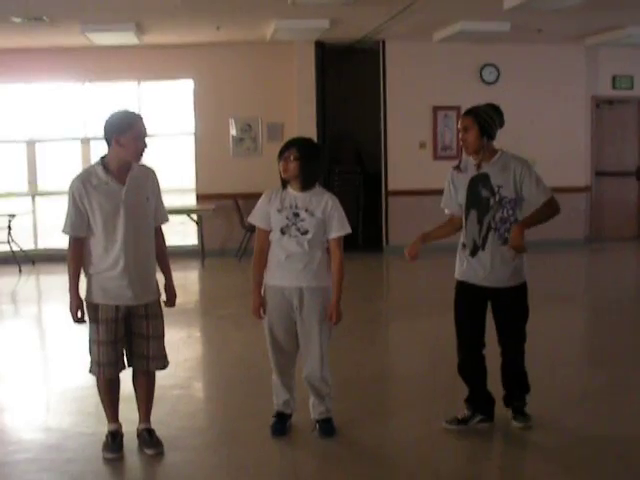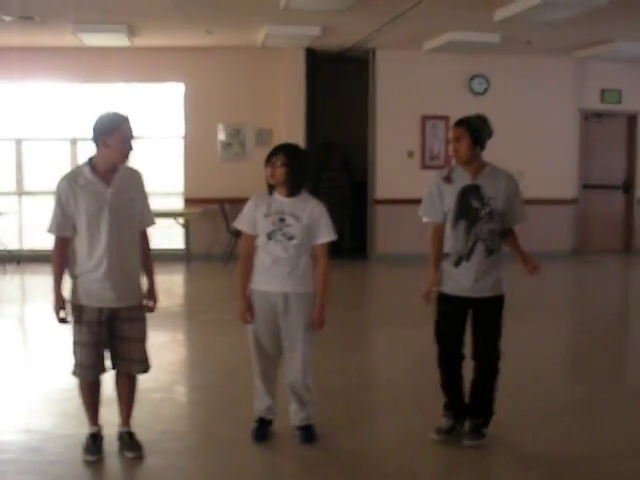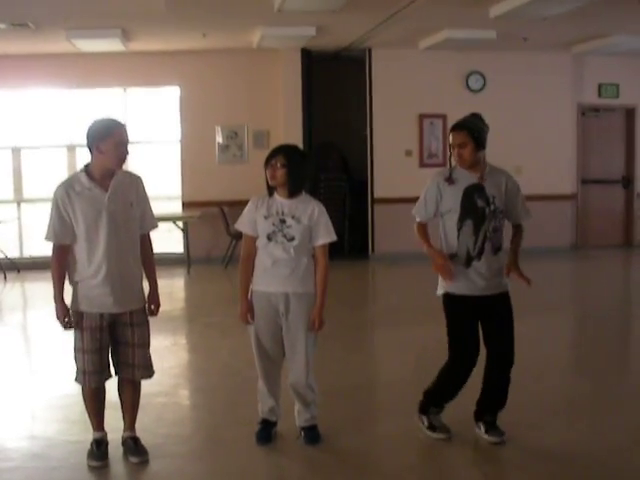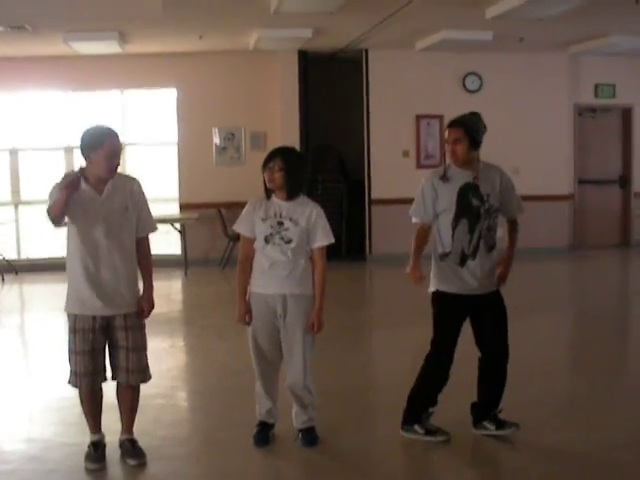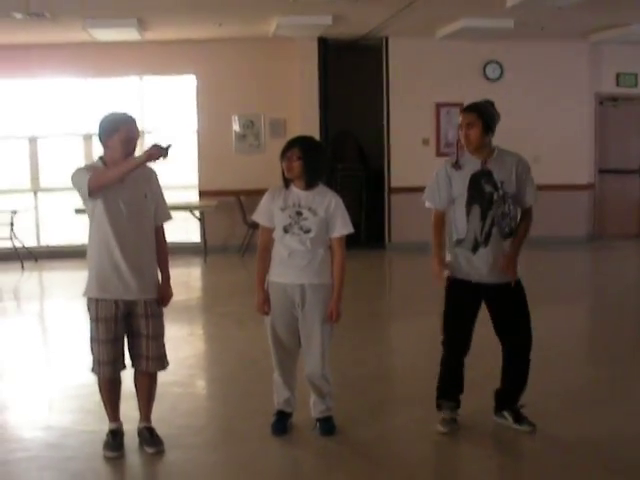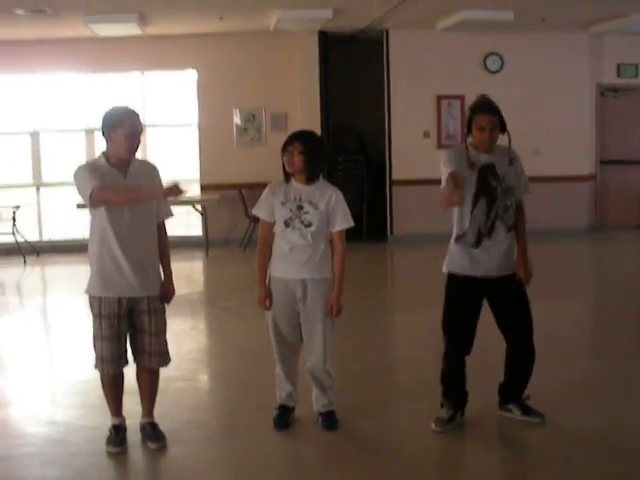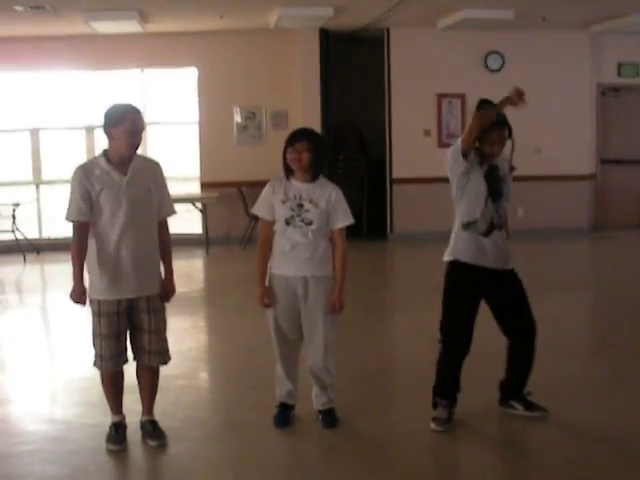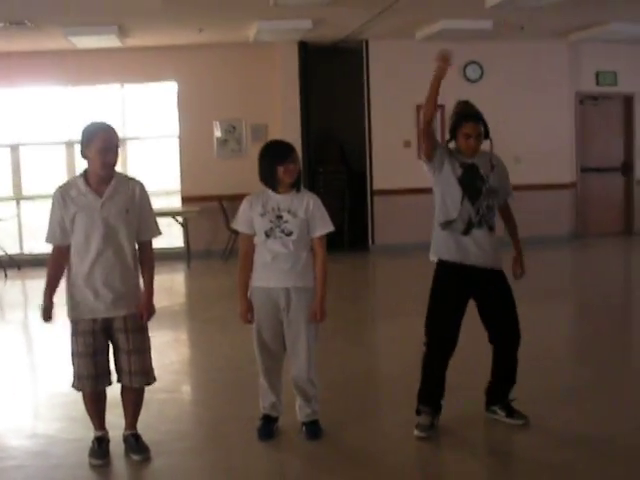
dt=0.5s
person 1, frame 1
left shoulder: (147, 178)
right shoulder: (84, 184)
right elbow: (76, 242)
left wrist: (168, 279)
right wrist: (73, 292)
left hip: (145, 291)
right hip: (103, 294)
left knee: (146, 363)
right knee: (106, 366)
left ankle: (145, 426)
right ankle: (113, 429)
person 1, frame 2
left shoulder: (134, 181)
right shoulder: (71, 184)
left elbow: (141, 236)
right elbow: (62, 242)
left wrist: (150, 282)
right wrist: (58, 291)
left hip: (128, 293)
right hip: (88, 294)
left knee: (128, 365)
right knee: (88, 367)
left ankle: (125, 429)
right ankle: (94, 431)
person 1, frame 3
left shoulder: (133, 185)
right shoulder: (67, 191)
left elbow: (144, 240)
right elbow: (60, 250)
left wrist: (154, 287)
right wrist: (59, 300)
left hip: (131, 299)
right hip: (89, 301)
left knee: (132, 371)
right knee: (91, 375)
left ankle: (130, 435)
right ankle: (98, 437)
person 1, frame 4
left shoulder: (131, 188)
right shoulder: (67, 191)
left elbow: (141, 241)
right elbow: (54, 216)
left wrist: (148, 289)
right wrist: (68, 191)
left hip: (126, 299)
right hip: (84, 302)
left knee: (130, 373)
right knee: (87, 376)
left ankle: (127, 437)
right ankle: (96, 439)
person 1, frame 5
left shoulder: (147, 177)
right shoulder: (85, 175)
left elbow: (157, 230)
right elbow: (102, 182)
left wrist: (165, 278)
right wrist: (140, 159)
left hip: (145, 286)
right hip: (105, 287)
left knee: (148, 361)
right knee: (106, 364)
left ankle: (146, 425)
right ankle: (114, 428)
person 1, frame 6
left shoulder: (149, 172)
right shoulder: (88, 173)
left elbow: (159, 228)
right elbow: (103, 197)
left wrist: (167, 275)
right wrist: (156, 194)
left hip: (147, 282)
right hip: (107, 285)
left knee: (150, 356)
right knee: (110, 360)
left ankle: (148, 420)
right ankle: (117, 423)
person 1, frame 7
left shoulder: (152, 170)
right shoulder: (86, 175)
left elbow: (161, 226)
right elbow: (80, 231)
left wrist: (168, 273)
right wrist: (78, 280)
left hip: (147, 282)
right hip: (107, 285)
left knee: (151, 355)
right knee: (109, 359)
left ankle: (148, 418)
right ankle: (117, 421)
person 1, frame 8
left shoulder: (134, 191)
right shoulder: (65, 196)
left elbow: (144, 248)
right elbow: (60, 251)
left wrist: (148, 295)
right wrist: (48, 295)
left hip: (128, 301)
right hip: (85, 304)
left knee: (136, 374)
right knee: (89, 378)
left ankle: (131, 432)
right ankle: (100, 435)
person 2, frame 1
left shoulder: (516, 167)
right shoulder: (459, 173)
left elbow: (551, 206)
right elbow: (456, 222)
left wrist: (521, 225)
right wrist: (422, 238)
left hip: (508, 276)
right hip: (469, 276)
left knee: (512, 345)
right knee: (468, 347)
left ankle: (516, 402)
right ankle: (479, 407)
person 2, frame 2
left shoulder: (504, 182)
right shoulder: (443, 182)
left elbow: (506, 229)
right elbow: (438, 231)
left wrist: (520, 254)
right wrist: (433, 273)
left hip: (489, 287)
right hip: (450, 286)
left knee: (486, 357)
right knee: (448, 354)
left ankle: (478, 419)
right ankle: (454, 413)
person 2, frame 3
left shoulder: (503, 181)
right shoulder: (442, 182)
left elbow: (517, 224)
right elbow: (421, 224)
left wrist: (513, 259)
right wrist: (434, 253)
left hip: (495, 286)
right hip: (458, 286)
left knee: (502, 355)
right knee: (464, 355)
left ankle: (487, 416)
right ankle: (430, 407)
person 2, frame 4
left shoulder: (497, 178)
right shoulder: (436, 181)
left elbow: (512, 219)
right elbow: (423, 227)
left wrist: (509, 256)
right wrist: (415, 260)
left hip: (487, 285)
right hip: (448, 286)
left knee: (496, 353)
right knee: (441, 353)
left ankle: (485, 415)
right ankle: (414, 417)
person 2, frame 5
left shoulder: (515, 165)
right shoulder: (450, 169)
left elbow: (526, 213)
right elbow: (439, 216)
left wrist: (513, 252)
right wrist: (438, 256)
left hip: (503, 273)
right hip: (462, 273)
left knee: (519, 342)
right knee: (455, 342)
left ankle: (506, 405)
right ankle: (447, 404)
person 2, frame 6
left shoulder: (510, 159)
right shoulder: (456, 157)
left elbow: (518, 208)
right elbow: (453, 177)
left wrist: (523, 253)
right wrist: (452, 191)
left hip: (505, 268)
right hip: (463, 268)
left knee: (522, 337)
right knee: (456, 341)
left ankle: (511, 398)
right ankle: (452, 404)
person 2, frame 7
left shoulder: (502, 164)
right shoulder: (461, 155)
right elbow: (475, 125)
right wrist: (506, 102)
left hip: (500, 264)
right hip: (465, 261)
left knee: (524, 329)
right knee: (455, 338)
left ankle: (512, 394)
right ankle: (443, 402)
person 2, frame 8
left shoulder: (493, 165)
right shoulder: (440, 161)
left elbow: (504, 207)
right elbow: (424, 124)
left wrist: (517, 249)
right wrist: (438, 77)
left hip: (490, 265)
right hip: (452, 265)
left knee: (508, 335)
right knee: (439, 341)
left ankle: (498, 400)
right ankle: (427, 409)
person 3, frame 1
left shoulder: (327, 202)
right shoulder: (270, 200)
left elbow: (336, 254)
right elbow: (261, 249)
left wrist: (335, 299)
right wrist: (256, 292)
left hip: (314, 289)
right hip: (277, 288)
left knee: (316, 358)
right knee: (281, 355)
left ankle: (322, 412)
right ankle: (283, 410)
person 3, frame 2
left shoulder: (313, 209)
right shoulder: (257, 205)
left elbow: (321, 260)
right elbow: (247, 253)
left wrist: (320, 305)
right wrist: (243, 296)
left hip: (299, 295)
right hip: (262, 293)
left knee: (299, 363)
right knee: (264, 360)
left ankle: (303, 418)
right ankle: (264, 415)
person 3, frame 3
left shoulder: (313, 209)
right shoulder: (257, 206)
left elbow: (321, 260)
right elbow: (247, 255)
left wrist: (319, 305)
right wrist: (243, 298)
left hip: (300, 296)
right hip: (263, 294)
left knee: (301, 364)
right knee: (266, 361)
left ankle: (307, 420)
right ankle: (268, 417)
person 3, frame 4
left shoulder: (311, 212)
right shoulder: (255, 209)
left elbow: (319, 262)
right elbow: (245, 257)
left wrist: (318, 307)
right wrist: (241, 299)
left hip: (297, 297)
right hip: (261, 296)
left knee: (298, 367)
right knee: (264, 364)
left ankle: (305, 421)
right ankle: (265, 419)
person 3, frame 5
left shoulder: (329, 201)
right shoulder: (274, 198)
left elbow: (338, 252)
right elbow: (264, 247)
left wrist: (336, 297)
right wrist: (260, 290)
left hip: (316, 287)
right hip: (279, 286)
left knee: (316, 357)
right knee: (282, 353)
left ankle: (323, 411)
right ankle: (283, 408)
person 3, frame 6
left shoulder: (330, 195)
right shoulder: (274, 192)
left elbow: (338, 246)
right elbow: (265, 241)
left wrist: (337, 291)
right wrist: (261, 284)
left hip: (317, 281)
right hip: (281, 281)
left knee: (319, 351)
right knee: (284, 347)
left ankle: (325, 404)
right ankle: (286, 402)
person 3, frame 7
left shoulder: (330, 193)
right shoulder: (274, 190)
left elbow: (339, 244)
right elbow: (264, 240)
left wrist: (338, 288)
right wrist: (261, 282)
left hip: (318, 279)
right hip: (282, 278)
left knee: (319, 348)
right knee: (285, 345)
left ankle: (325, 402)
right ankle: (286, 401)
person 3, frame 8
left shoulder: (309, 202)
right shoulder: (252, 204)
left elbow: (320, 252)
right elbow: (245, 254)
left wrist: (320, 297)
right wrist: (243, 297)
left hip: (300, 290)
right hip: (263, 290)
left knee: (302, 359)
right knee: (268, 357)
left ankle: (309, 414)
right ankle: (269, 412)
